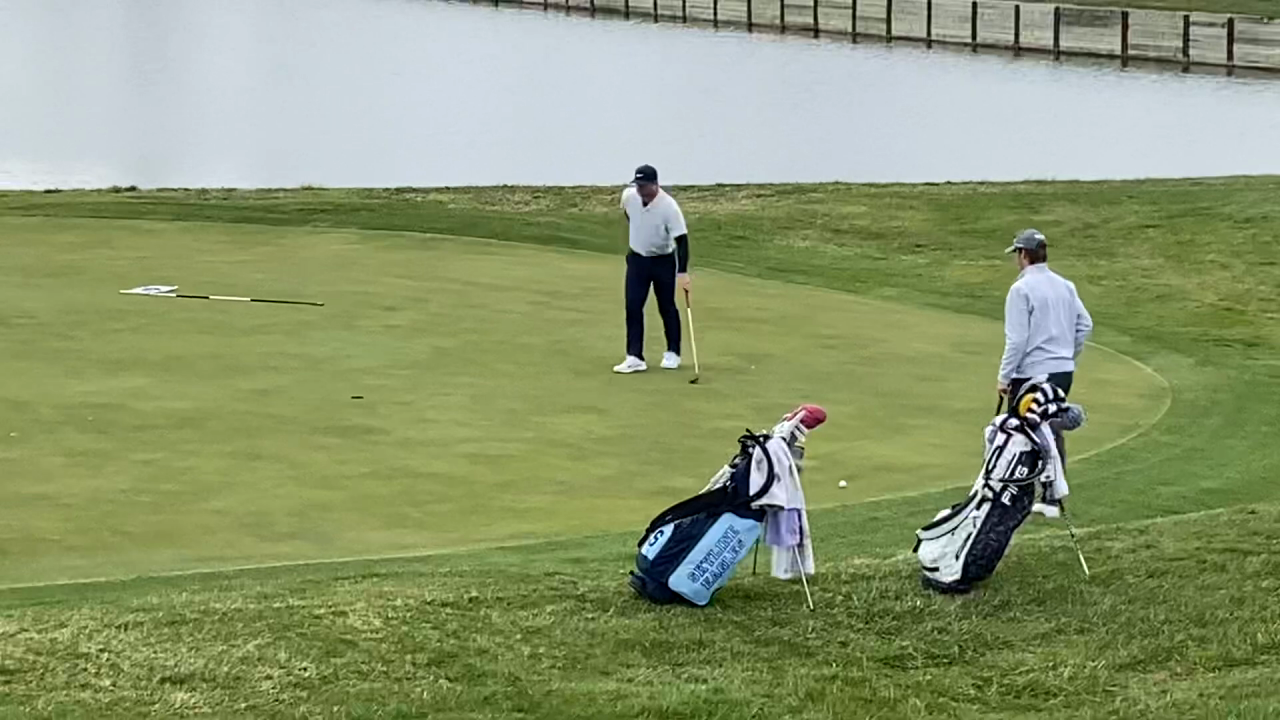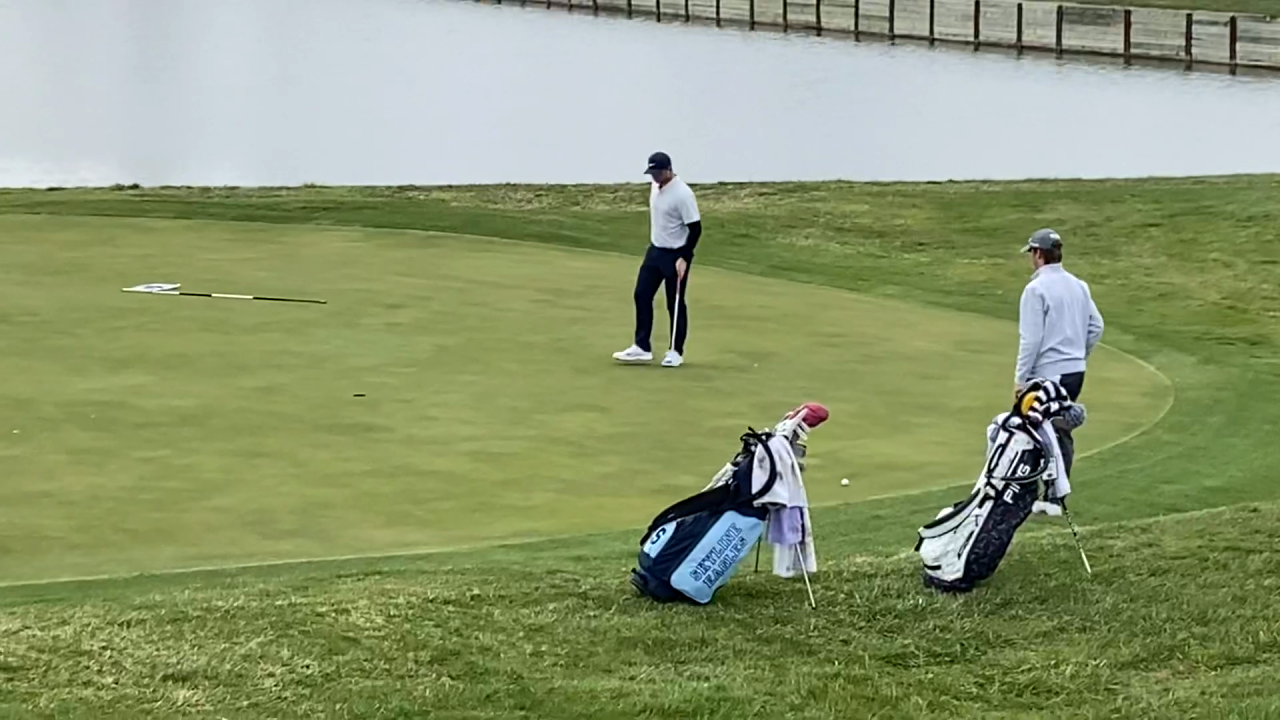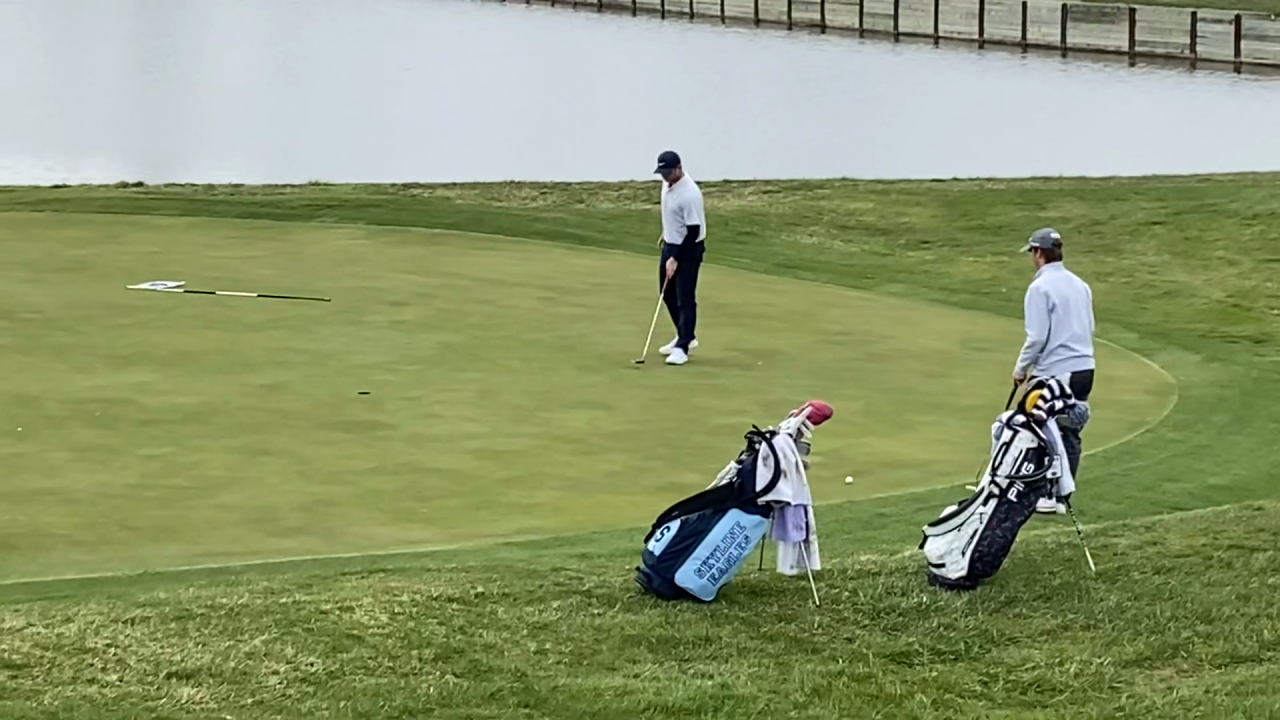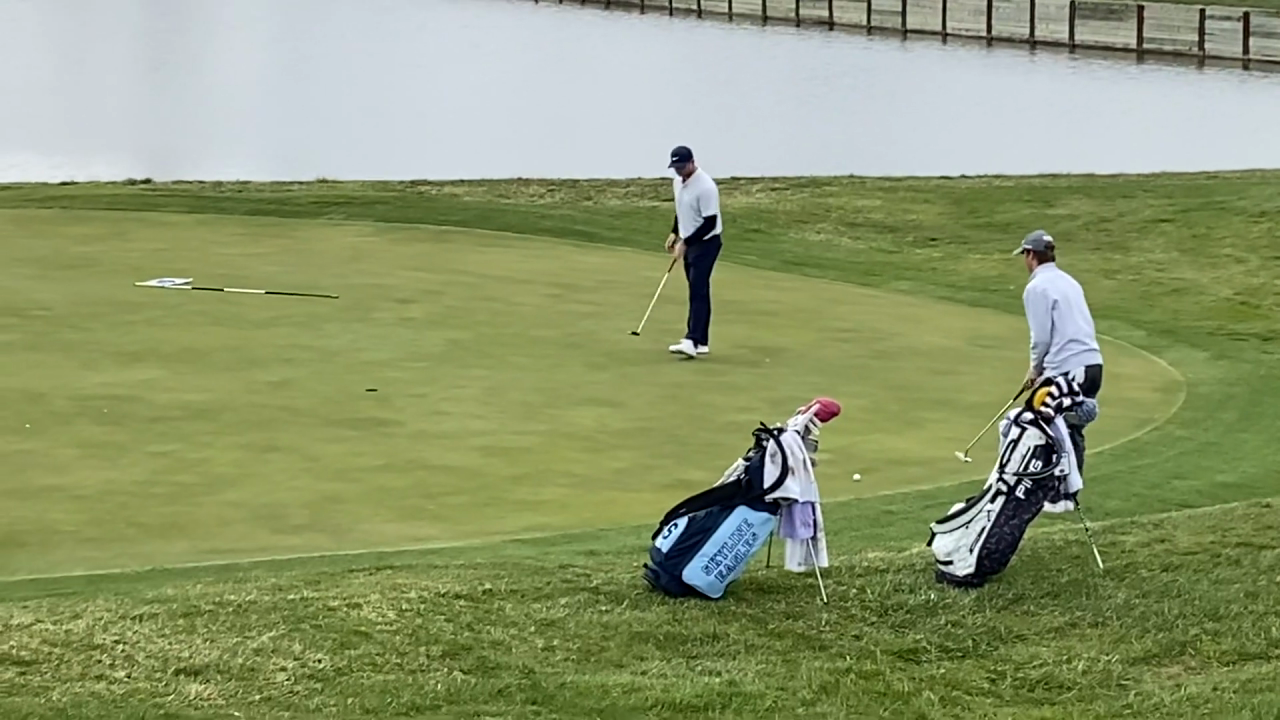
dt=0.4s
person 1, frame 1
left shoulder: (1021, 288)
right shoulder: (1065, 286)
left elbow: (1016, 339)
right elbow: (1085, 325)
left wrist: (1004, 376)
left hip: (1032, 375)
right hip: (1063, 372)
right knee: (1052, 431)
person 1, frame 2
left shoulder: (1036, 289)
right shoulder: (1079, 286)
left elbow: (1031, 340)
right elbow: (1096, 326)
left wrist: (1020, 378)
left hip: (1045, 375)
right hip: (1074, 372)
right knee: (1061, 433)
person 1, frame 3
left shoulder: (1040, 287)
right shoulder: (1079, 284)
left elbow: (1037, 336)
right elbow: (1089, 327)
left wrist: (1022, 367)
left hip: (1054, 373)
right hip: (1083, 369)
right knee: (1069, 434)
left ankle: (1047, 496)
right ankle: (1060, 497)
person 1, frame 4
left shoulder: (1037, 287)
right shoulder: (1069, 282)
left elbow: (1042, 337)
left wrist: (1035, 369)
right wrist: (1042, 369)
left hip: (1066, 369)
right hip: (1091, 365)
right knee: (1073, 433)
left ankle: (1056, 500)
right ankle: (1070, 497)
person 2, frame 1
left shoulder: (668, 206)
right shoulder: (628, 196)
left elbow: (681, 241)
left wrist: (682, 272)
left hip: (663, 261)
right hip: (637, 259)
left knee: (667, 307)
right knee: (633, 306)
left ankle: (673, 352)
right ankle: (635, 357)
person 2, frame 2
left shoulder: (682, 194)
right shoulder: (656, 187)
left elbow: (696, 229)
left wrist: (684, 258)
left hip: (676, 255)
right hip: (655, 250)
left knee: (674, 302)
right knee: (642, 295)
left ankle: (676, 351)
right ankle: (642, 348)
person 2, frame 3
left shoulder: (690, 193)
right shoulder: (668, 183)
left elbow: (693, 231)
left wrist: (676, 259)
left hip: (688, 250)
right hip: (671, 246)
left knee: (685, 298)
right knee: (668, 294)
left ankle: (682, 347)
right ankle: (686, 337)
person 2, frame 4
left shoulder: (705, 186)
right shoulder: (678, 182)
left elbow: (711, 223)
left wrist: (685, 243)
right wrist: (674, 233)
left hip: (706, 244)
right hip: (690, 244)
left knee: (698, 291)
right knee: (696, 292)
left ankle: (692, 341)
right ankle: (699, 341)
